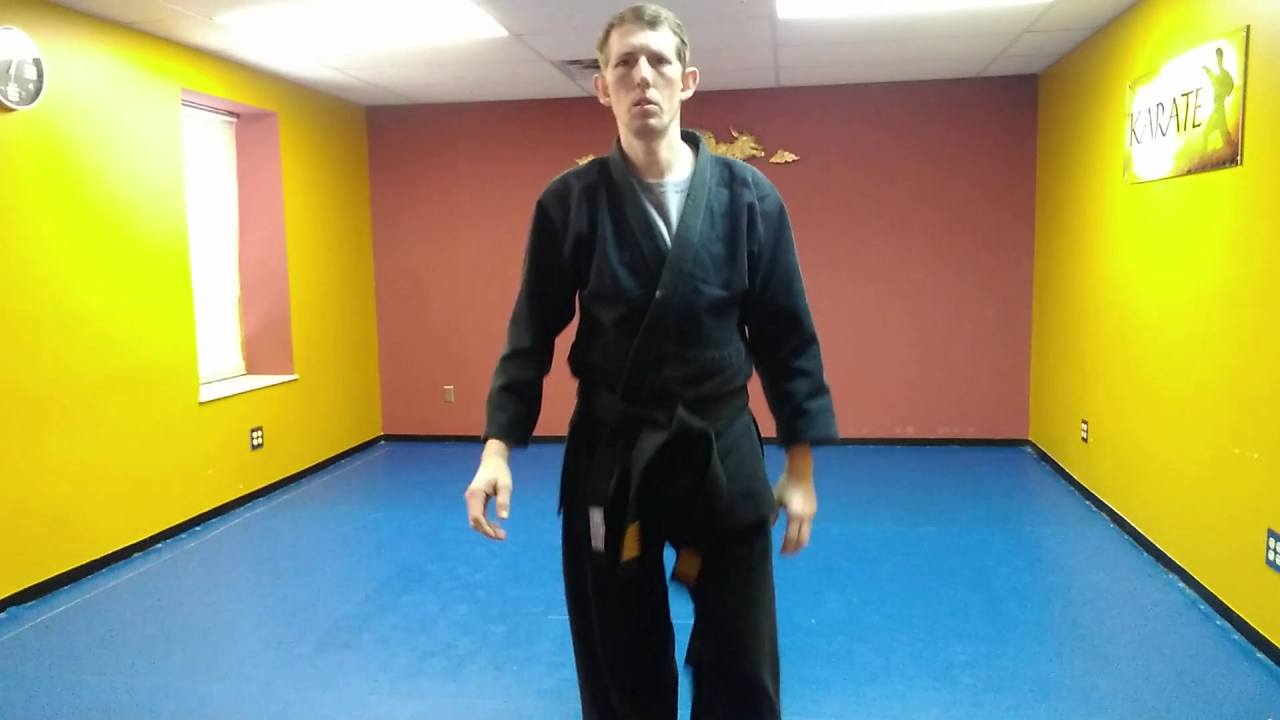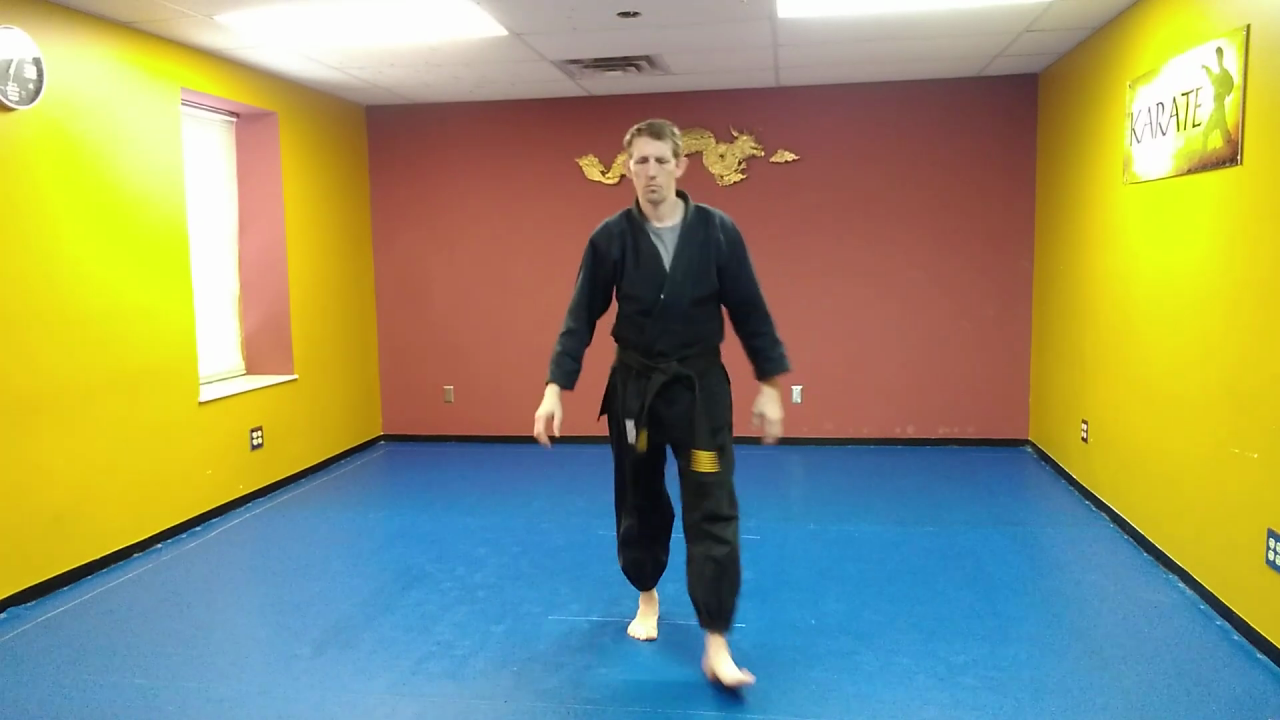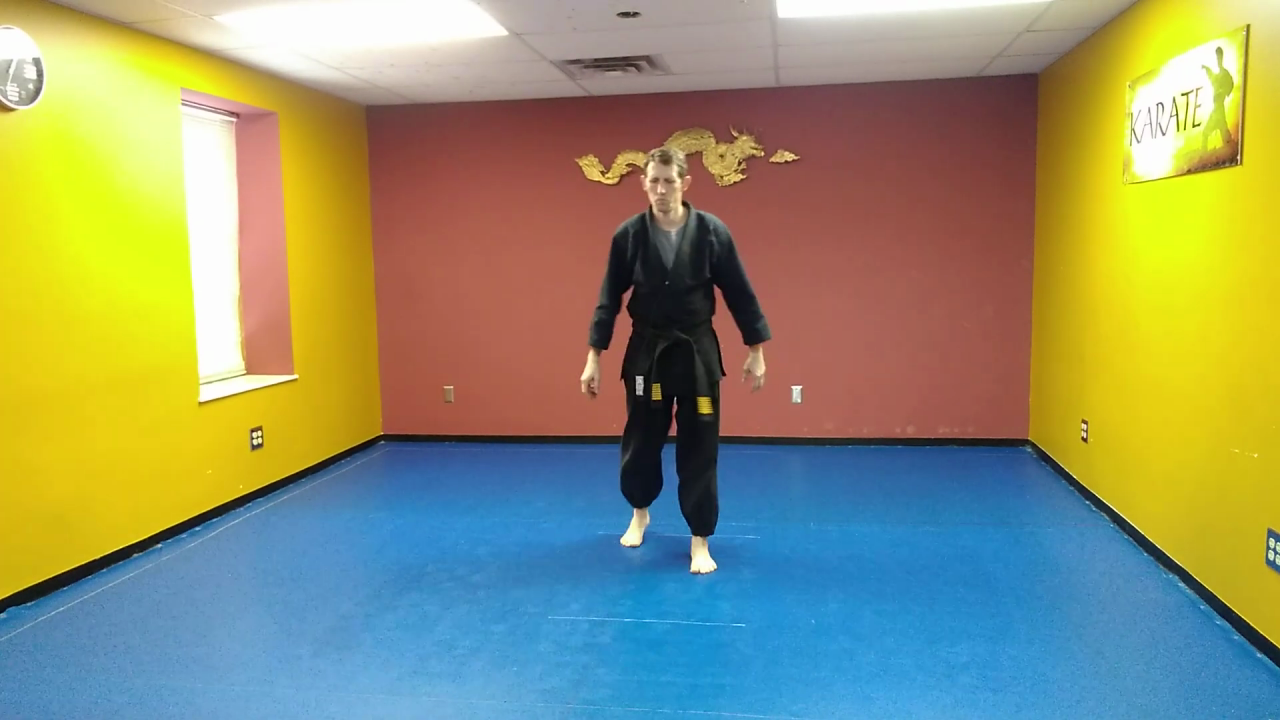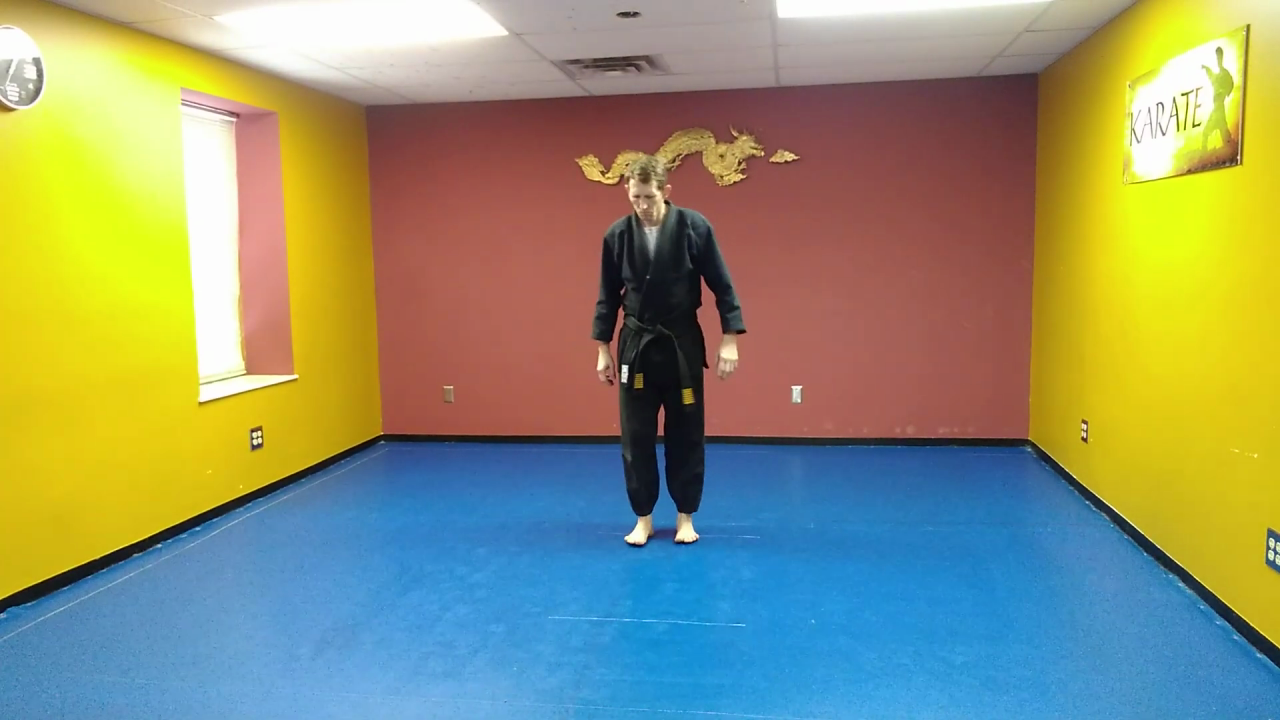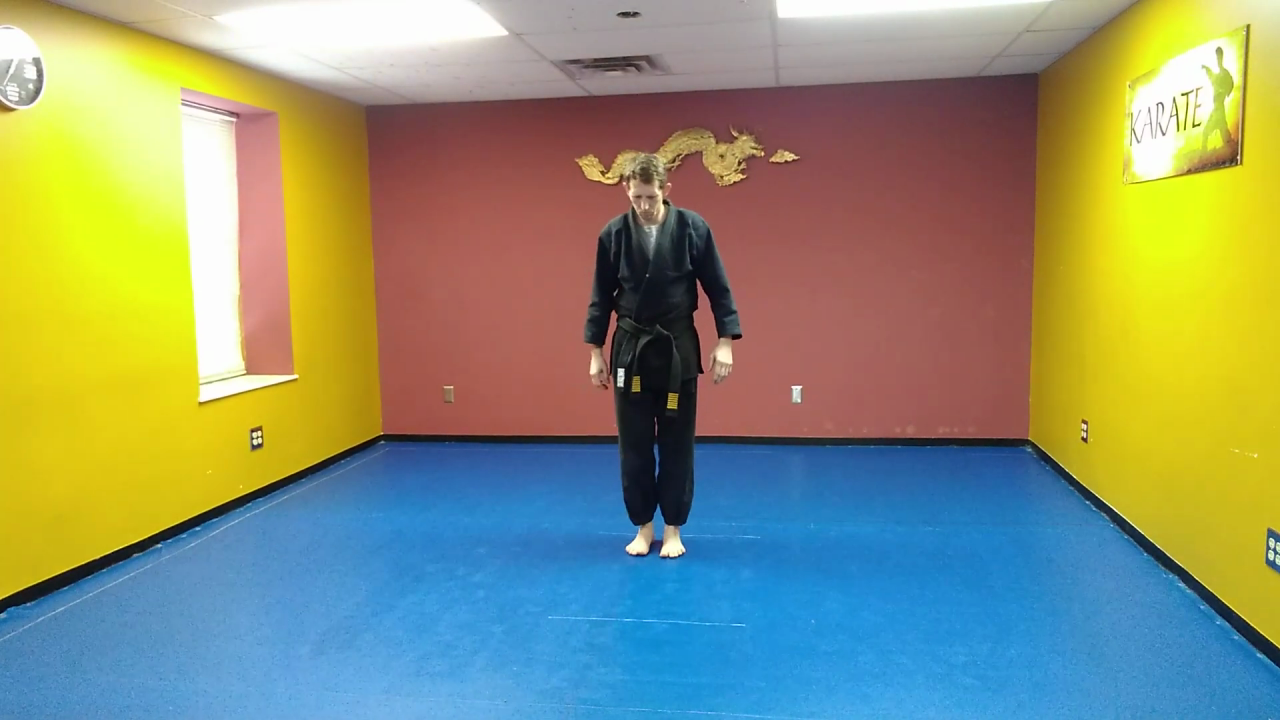
dt=1s
person 1, frame 1
left shoulder: (749, 197)
right shoulder: (567, 203)
left elbow: (787, 340)
right elbow: (531, 336)
left wrist: (798, 467)
right wrist: (499, 447)
left hip: (720, 454)
right hip: (609, 456)
left knee: (738, 662)
right knee: (620, 660)
person 1, frame 2
left shoulder: (717, 231)
right shoulder: (610, 237)
left elbow: (749, 313)
right elbow: (581, 318)
left wrist: (769, 385)
right wrist: (555, 390)
left hip: (701, 386)
right hip: (635, 387)
left knee: (713, 513)
right knee: (641, 508)
left ankle: (716, 645)
right ankle: (646, 597)
person 1, frame 3
left shoulder: (712, 232)
right shoulder: (629, 235)
left elbow: (739, 294)
right elbow: (609, 299)
left wrist: (755, 349)
right wrist: (593, 357)
left hip: (697, 350)
right hip: (647, 350)
left knee: (699, 450)
right knee: (641, 445)
left ankle: (700, 542)
right ankle: (641, 513)
person 1, frame 4
left shoulder: (694, 227)
right shoulder: (617, 235)
left elbow: (721, 285)
right elbow: (608, 295)
left wrist: (730, 339)
right wrist: (603, 350)
left hip: (681, 341)
right hip: (636, 343)
left knee: (686, 435)
right knee: (636, 437)
left ankle: (685, 516)
right ankle: (643, 519)
person 1, frame 5
left shoulder: (693, 228)
right shoulder: (614, 233)
left elbow: (718, 287)
right elbow: (601, 296)
left wrist: (725, 341)
right wrist: (595, 351)
left hip: (677, 347)
right hip: (631, 347)
left knee: (677, 444)
right knee: (634, 445)
left ankle: (672, 529)
right ankle: (644, 526)
